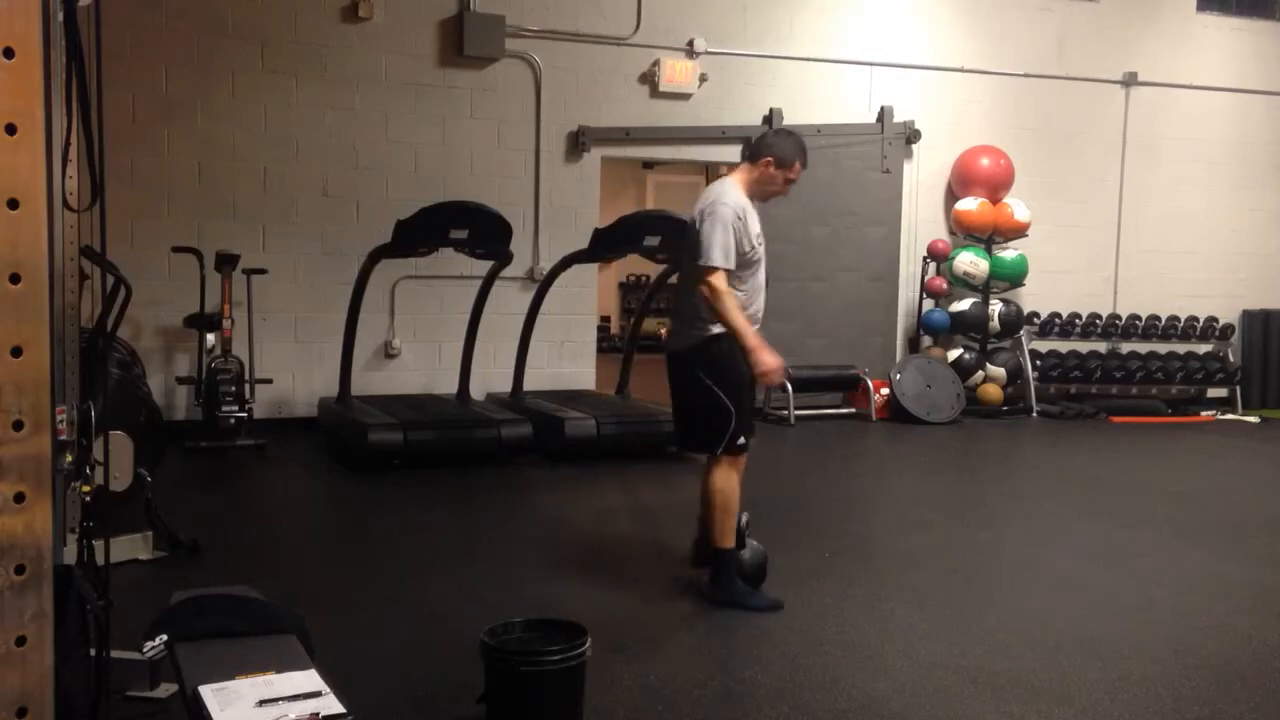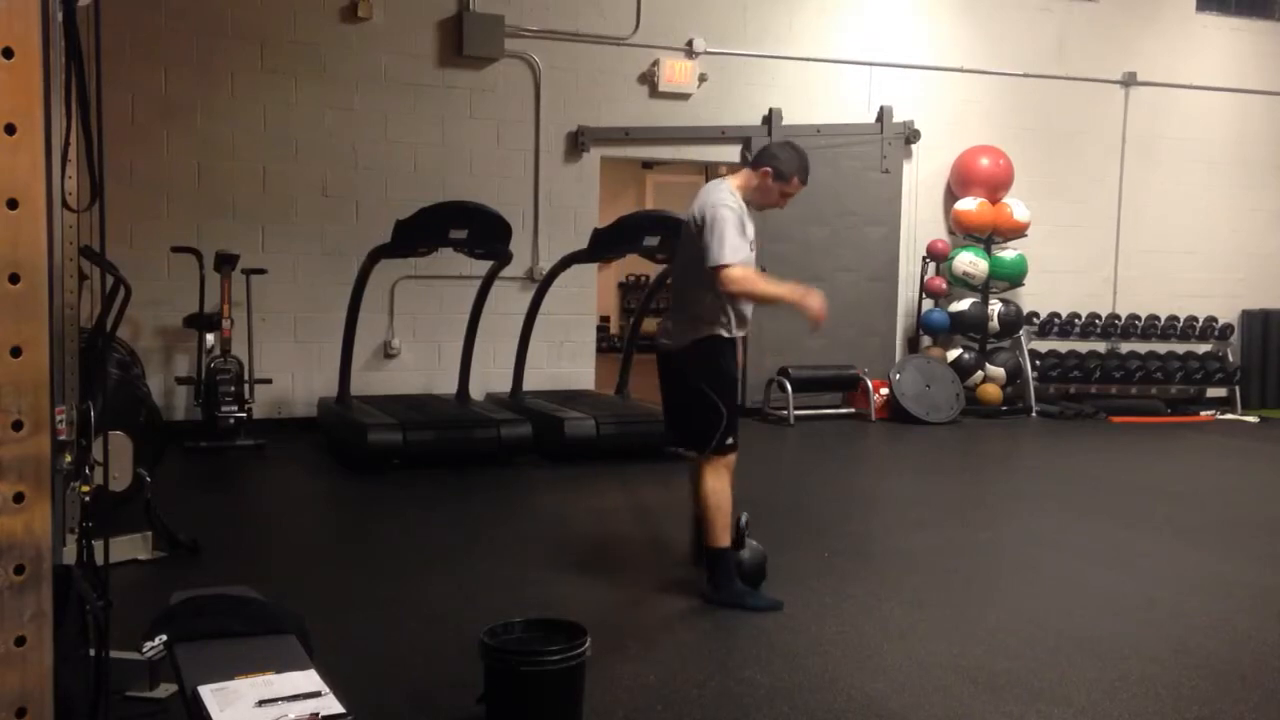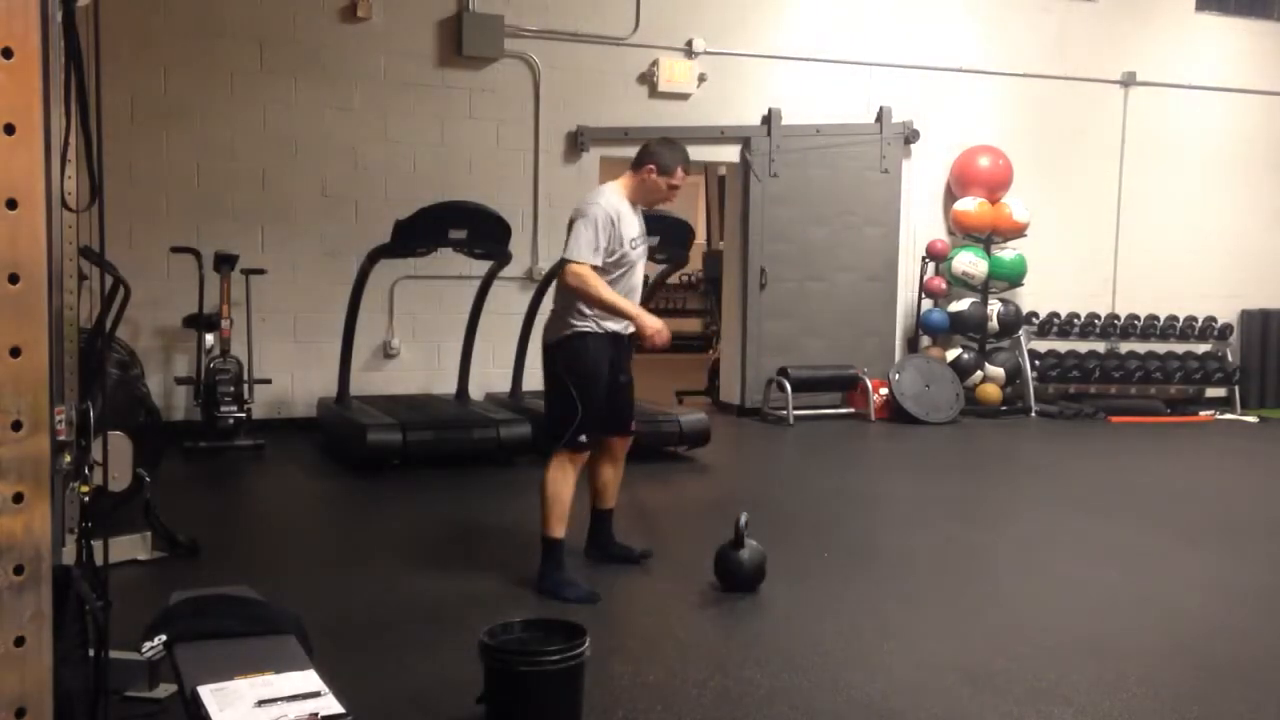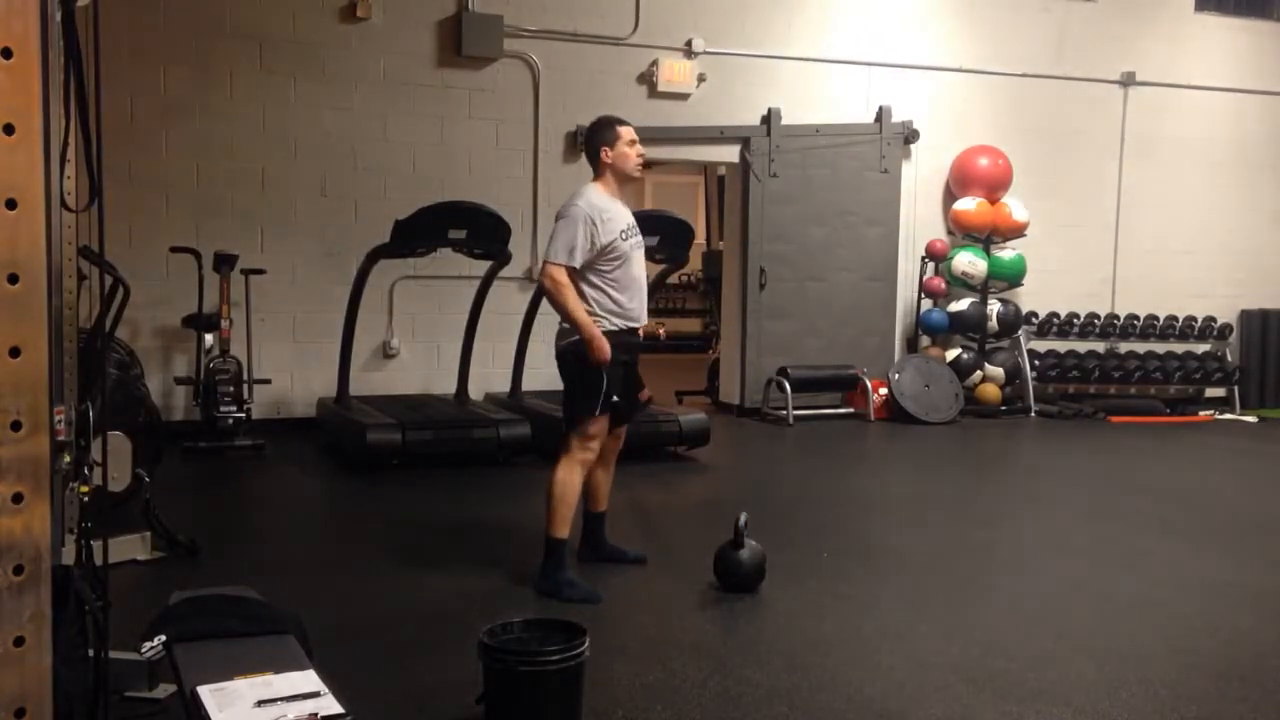
dt=1s
person 1, frame 1
left shoulder: (740, 202)
right shoulder: (725, 206)
right elbow: (713, 285)
right wrist: (757, 348)
left hip: (719, 343)
right hip: (711, 346)
left knee: (725, 453)
right knee: (731, 456)
left ankle: (710, 547)
right ankle: (724, 580)
person 1, frame 2
left shoulder: (734, 201)
right shoulder: (722, 205)
right elbow: (734, 280)
left wrist: (742, 328)
right wrist: (801, 296)
left hip: (704, 340)
right hip: (702, 344)
left knee: (708, 447)
right knee: (721, 454)
left ankle: (705, 541)
right ankle: (722, 578)
person 1, frame 3
left shoulder: (632, 209)
right shoulder: (601, 208)
right elbow: (576, 274)
left wrist: (633, 323)
right wrist: (639, 316)
left hip: (612, 339)
right hip: (580, 340)
left knee: (618, 439)
right knee: (573, 451)
left ankle: (602, 538)
right ankle: (551, 569)
person 1, frame 4
left shoulder: (618, 207)
right shoulder: (584, 208)
right elbow: (553, 276)
left wrist: (634, 329)
right wrist: (591, 334)
left hip: (621, 342)
right hip: (595, 345)
left knee: (611, 442)
right knee: (583, 448)
left ankle: (594, 540)
right ankle: (553, 569)
